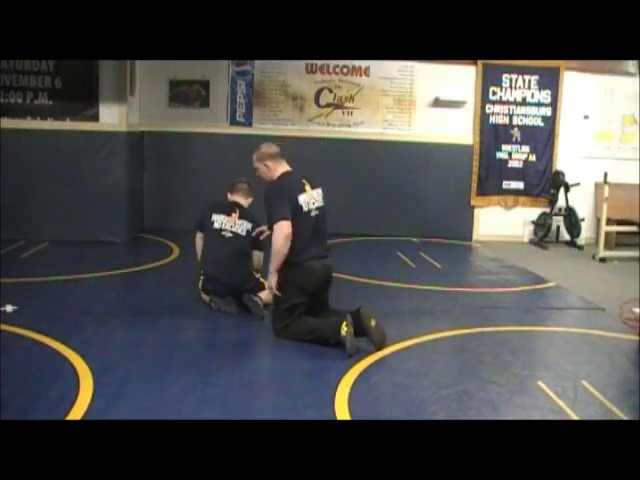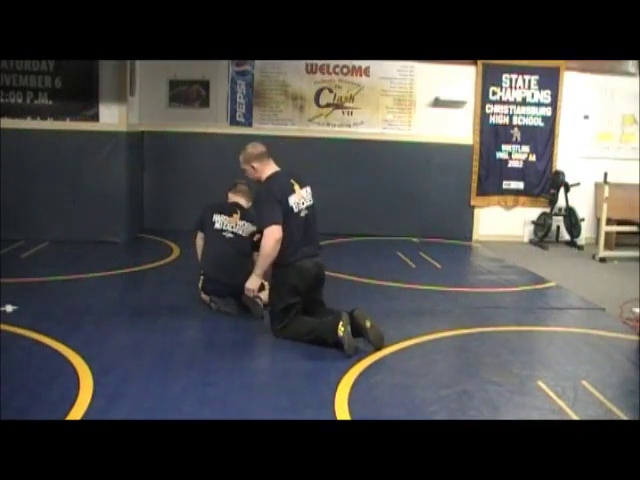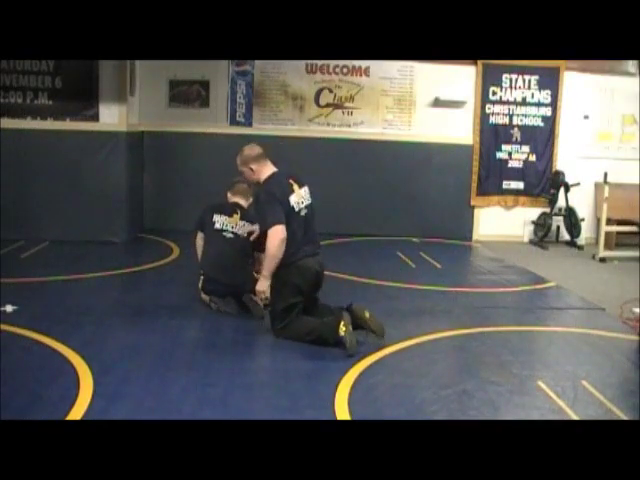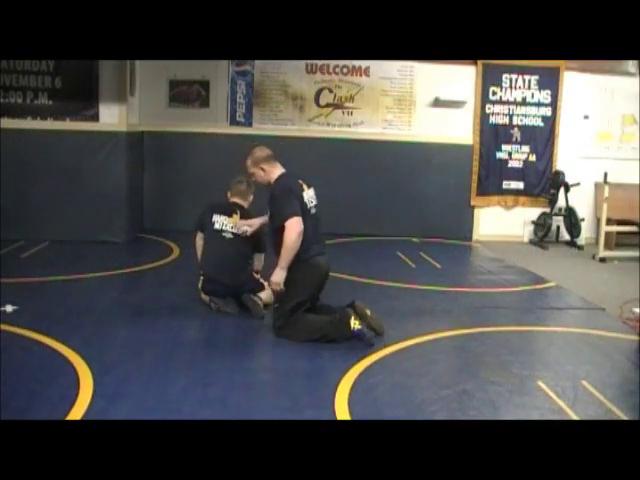
dt=0.3s
person 1, frame 1
left shoulder: (276, 190)
right shoulder: (309, 182)
left elbow: (284, 233)
left wrist: (273, 272)
right wrist: (274, 226)
left hip: (300, 269)
right hip: (323, 264)
left knee: (284, 325)
right knee: (318, 312)
left ankle: (336, 328)
right ankle: (357, 320)
person 1, frame 2
left shoulder: (266, 192)
right shoulder: (297, 180)
left elbow: (274, 236)
left wrist: (256, 275)
left hip: (291, 268)
right hip: (315, 262)
left knee: (283, 325)
right knee: (314, 310)
left ankle: (334, 328)
right ankle: (353, 320)
person 1, frame 3
left shoulder: (266, 193)
right shoulder: (294, 180)
left elbow: (278, 236)
left wrist: (264, 277)
right wrist: (263, 227)
left hip: (293, 268)
right hip: (314, 261)
left knee: (283, 325)
right knee: (309, 307)
left ankle: (335, 328)
right ankle: (350, 315)
person 1, frame 4
left shoulder: (280, 189)
right shoulder: (295, 182)
left elbow: (295, 229)
left wrist: (280, 269)
right wrist: (262, 220)
left hip: (303, 266)
right hip: (317, 262)
left knee: (284, 325)
right knee: (306, 308)
left ankle: (344, 324)
right ankle: (352, 313)
person 2, frame 1
left shoulder: (209, 210)
right shoulder: (253, 222)
left elbow: (199, 240)
right elbow: (257, 263)
left hip: (211, 279)
right hip: (242, 281)
left knee: (205, 293)
right knee: (267, 294)
left ankle: (216, 300)
right ankle: (255, 299)
person 2, frame 2
left shoulder: (210, 210)
right shoulder: (253, 221)
left elbow: (200, 240)
left hip: (211, 279)
right hip: (242, 281)
left knee: (205, 293)
right knee: (266, 293)
left ankle: (217, 301)
right ankle: (254, 300)
person 2, frame 3
left shoulder: (210, 211)
right shoulder: (253, 222)
left elbow: (200, 240)
right elbow: (259, 261)
left hip: (212, 280)
right hip: (242, 281)
left knee: (204, 293)
left ankle: (217, 301)
right ankle: (251, 299)
person 2, frame 4
left shoulder: (210, 211)
left elbow: (199, 240)
right elbow: (258, 265)
left hip: (212, 280)
right hip: (242, 282)
left knee: (205, 293)
right knee: (267, 294)
left ankle: (217, 300)
right ankle: (255, 300)
